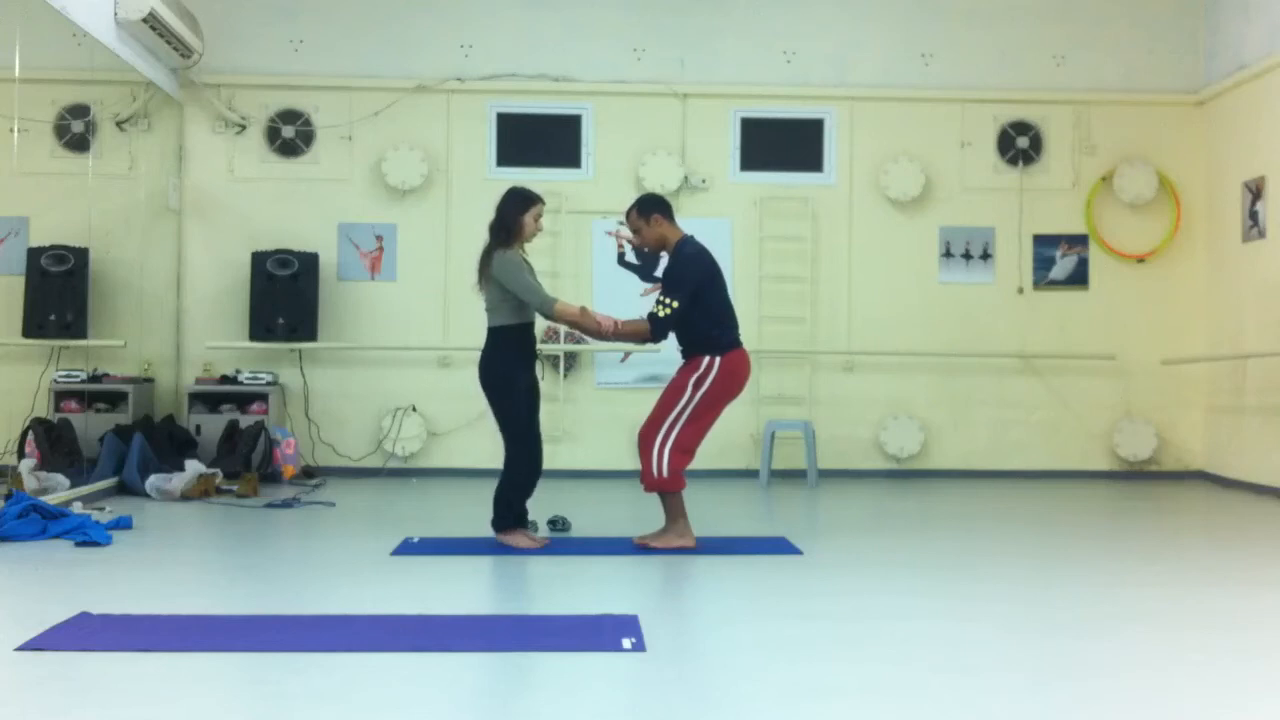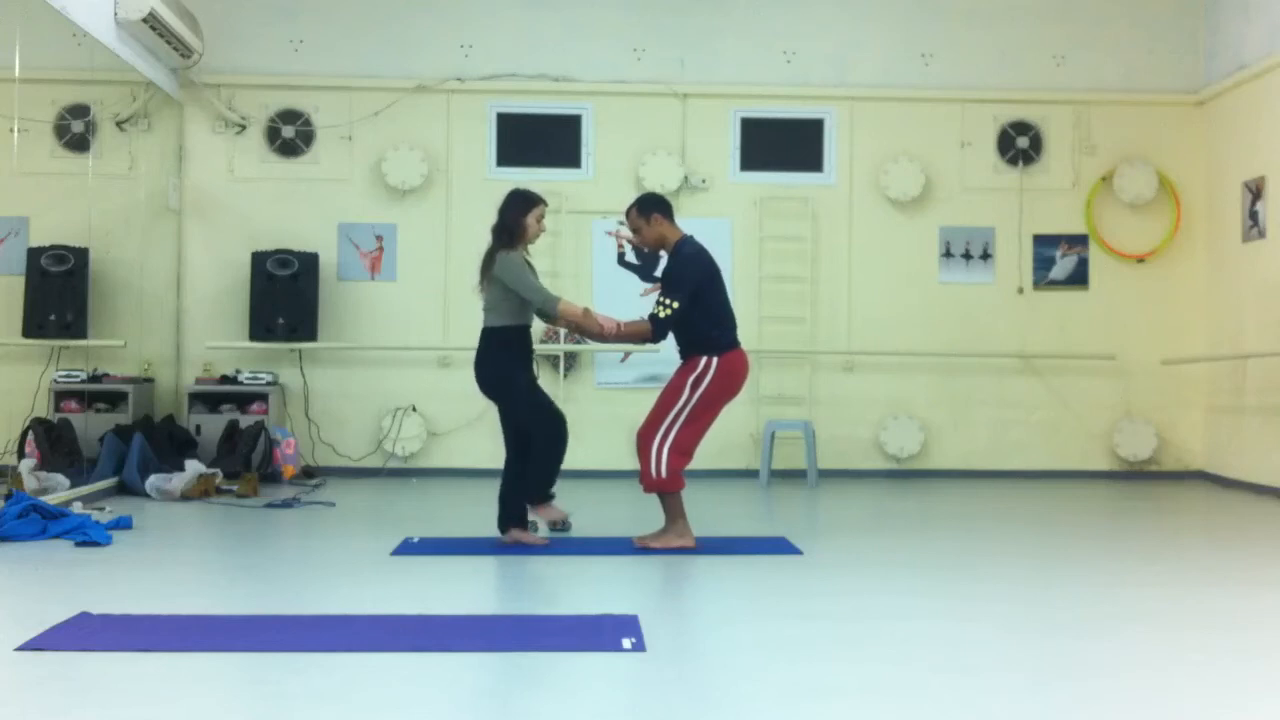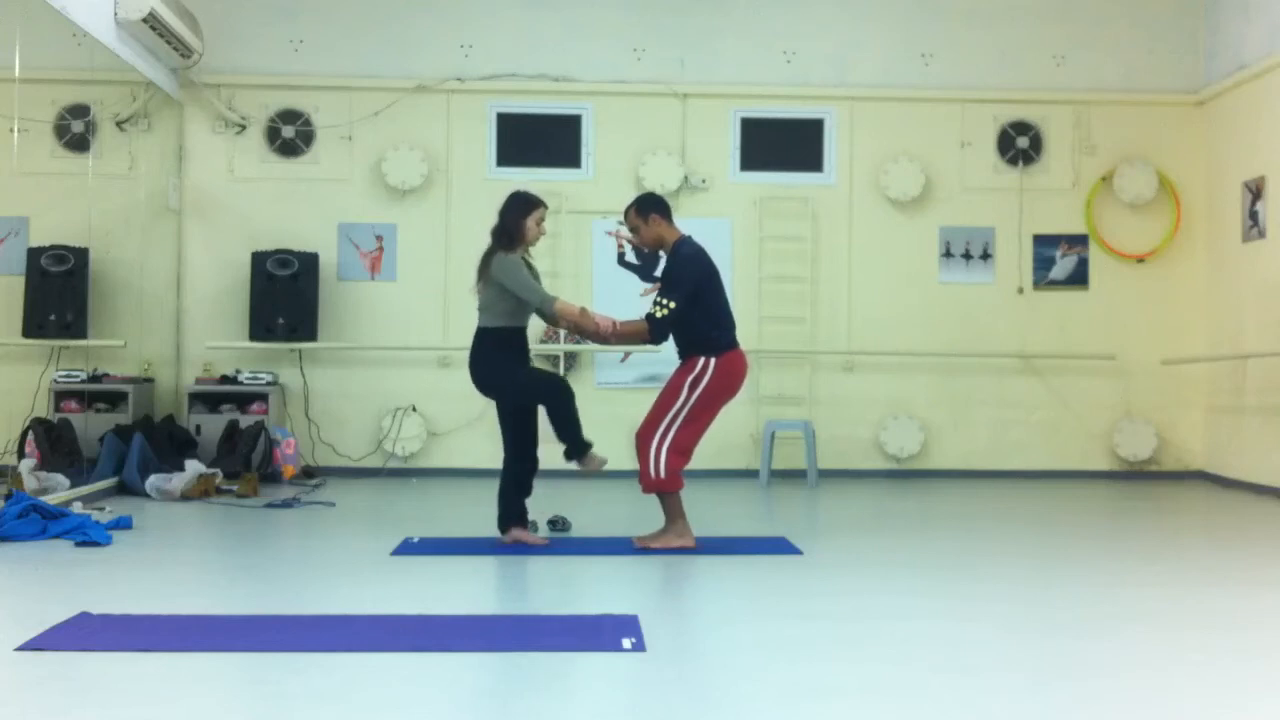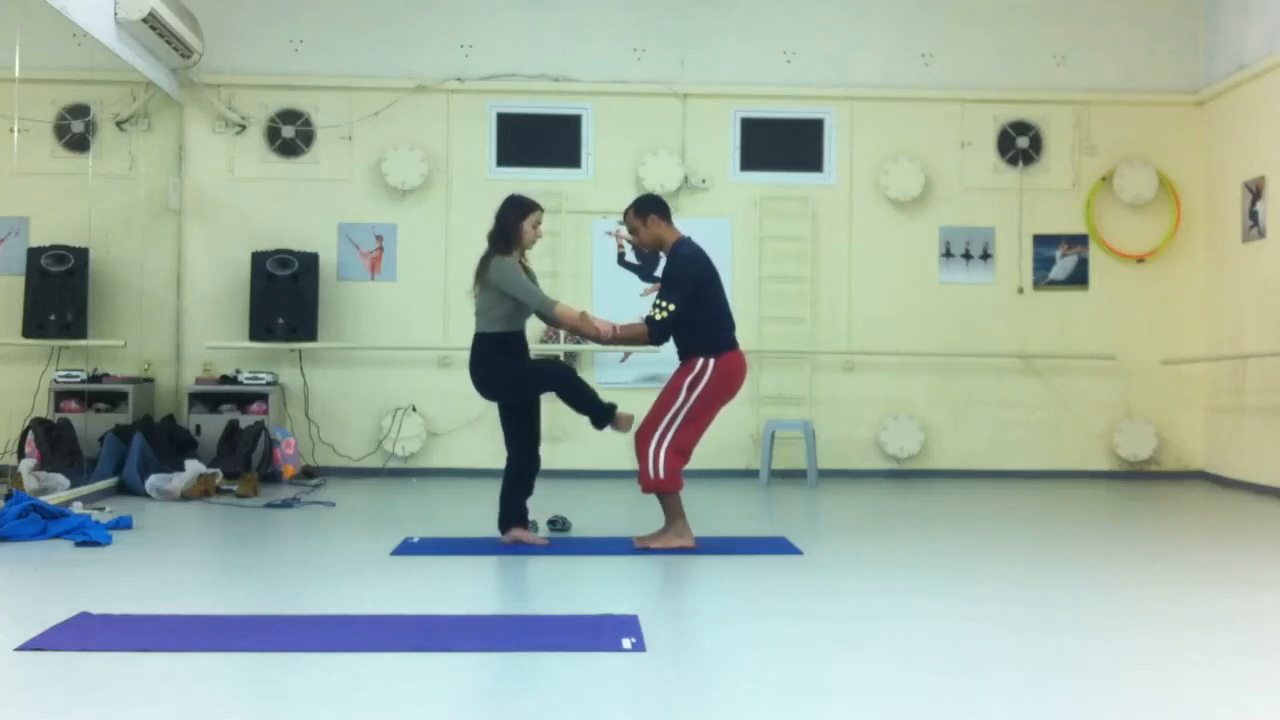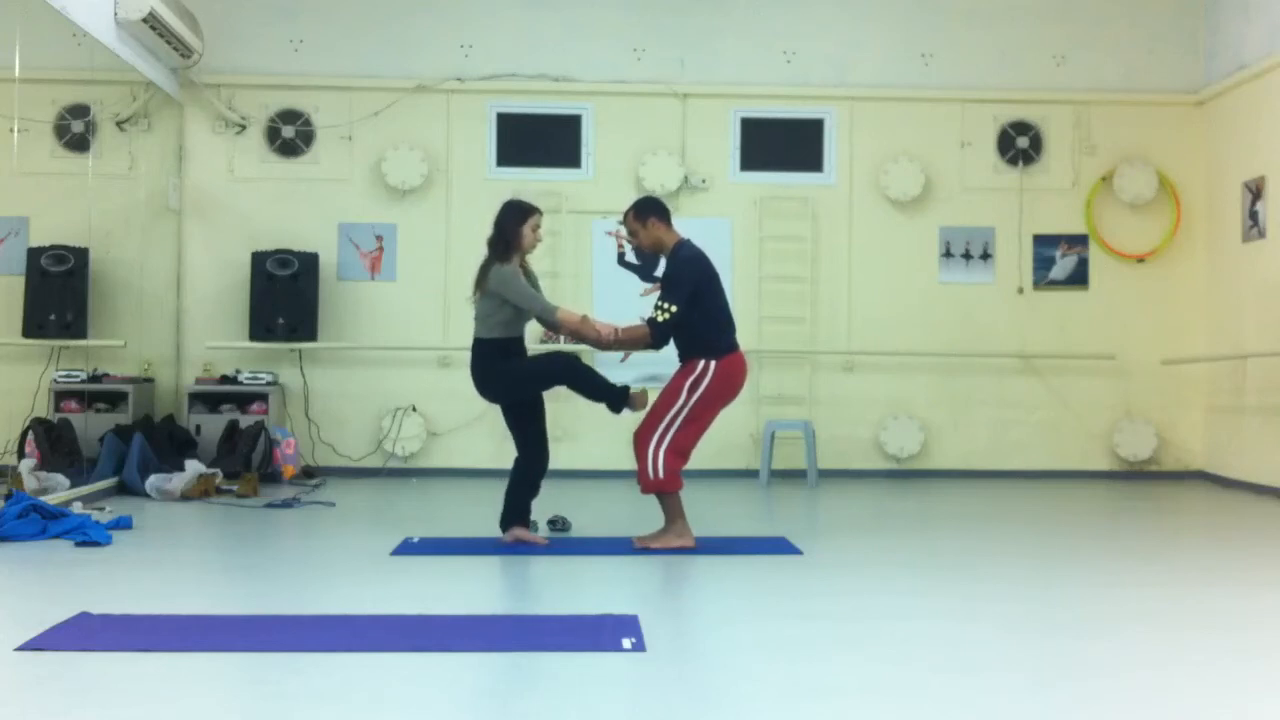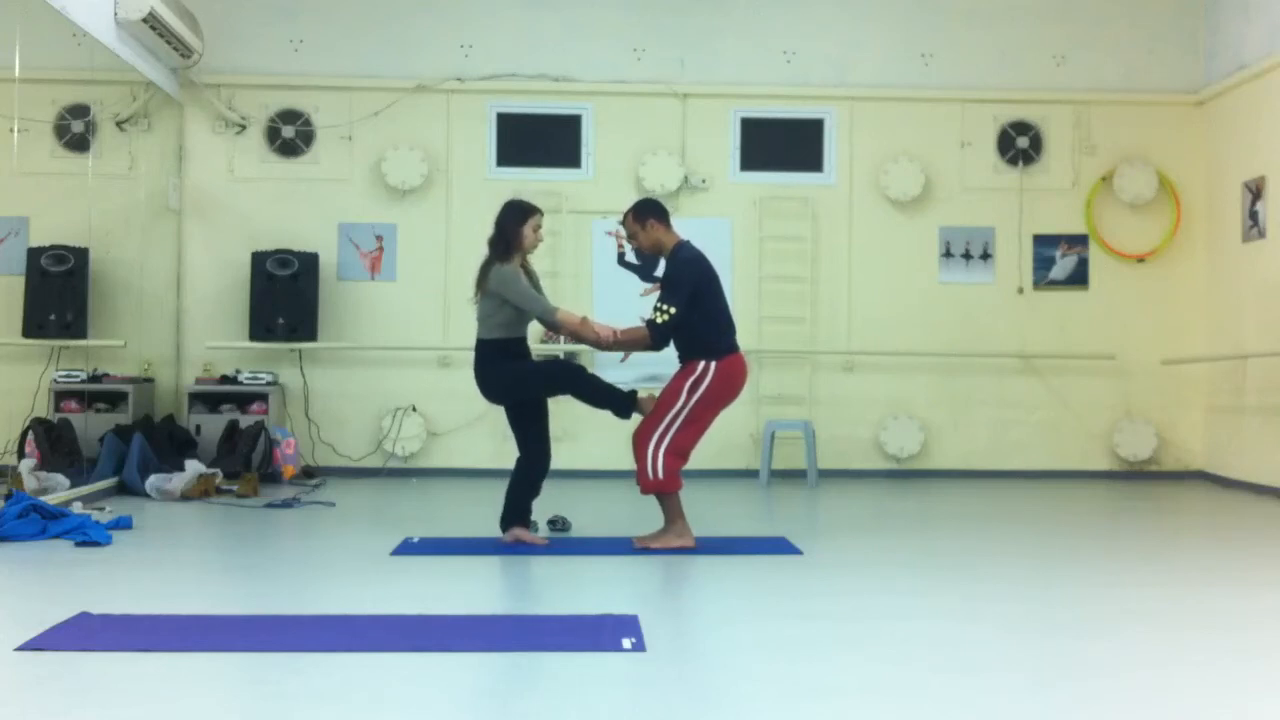
dt=0.3s
person 1, frame 1
left shoulder: (687, 259)
right shoulder: (685, 256)
left elbow: (658, 325)
right elbow: (662, 326)
left wrist: (608, 329)
right wrist: (613, 330)
left hip: (717, 365)
right hip: (711, 362)
left knee: (660, 441)
right knee: (657, 440)
left ankle: (680, 530)
right ankle: (675, 527)
person 1, frame 2
left shoulder: (687, 259)
right shoulder: (684, 256)
left elbow: (658, 326)
right elbow: (661, 326)
left wrist: (609, 330)
right wrist: (611, 331)
left hip: (714, 365)
right hip: (708, 364)
left knee: (658, 442)
right knee: (657, 441)
left ankle: (679, 531)
right ankle: (675, 527)
person 1, frame 3
left shoulder: (685, 259)
right shoulder: (684, 256)
left elbow: (657, 326)
right elbow: (660, 329)
left wrist: (608, 329)
right wrist: (611, 335)
left hip: (713, 365)
right hip: (710, 363)
left knee: (657, 442)
right knee: (656, 440)
left ankle: (679, 531)
right ankle: (674, 528)
person 1, frame 4
left shoulder: (684, 260)
right shoulder: (684, 257)
left elbow: (657, 329)
right elbow: (661, 329)
left wrist: (610, 333)
right wrist: (614, 335)
left hip: (712, 366)
right hip: (709, 364)
left knee: (656, 442)
right knee: (655, 441)
left ankle: (679, 530)
right ankle: (674, 527)
person 1, frame 5
left shoulder: (684, 262)
right shoulder: (684, 259)
left elbow: (659, 330)
right elbow: (662, 332)
left wrist: (610, 336)
right wrist: (614, 339)
left hip: (713, 368)
right hip: (711, 365)
left knee: (655, 442)
right knee: (653, 440)
left ankle: (679, 530)
right ankle: (674, 527)
person 1, frame 6
left shoulder: (684, 263)
right shoulder: (683, 260)
left elbow: (658, 332)
right elbow: (661, 333)
left wrist: (609, 337)
right wrist: (613, 340)
left hip: (713, 369)
right hip: (709, 367)
left knee: (653, 443)
right knee: (654, 442)
left ankle: (678, 530)
right ankle: (675, 528)
person 2, frame 1
left shoulder: (516, 259)
right shoulder: (502, 258)
left elbow: (540, 306)
right elbow: (541, 301)
left wrist: (584, 322)
right wrist: (589, 316)
left hip: (518, 360)
right hip: (503, 361)
left knee: (524, 446)
right knee: (524, 445)
left ankle: (514, 524)
right ankle: (507, 525)
person 2, frame 2
left shoulder: (519, 261)
right shoulder: (505, 260)
left elbow: (543, 311)
right elbow: (545, 300)
left wrist: (585, 325)
right wrist: (591, 317)
left hip: (515, 359)
right hip: (498, 360)
left knee: (522, 444)
right knee: (551, 425)
left ankle: (513, 524)
right ankle: (539, 499)
person 2, frame 3
left shoulder: (522, 263)
right shoulder: (502, 261)
left elbow: (545, 311)
right elbow: (543, 301)
left wrist: (586, 325)
right wrist: (588, 316)
left hip: (513, 356)
right hip: (491, 359)
left knee: (522, 447)
right knee: (555, 388)
left ankle: (512, 524)
right ankle: (579, 452)
person 2, frame 4
left shoulder: (520, 266)
right shoulder: (499, 265)
left elbow: (546, 313)
right elbow: (542, 303)
left wrist: (586, 327)
right wrist: (588, 320)
left hip: (513, 360)
right hip: (491, 363)
left knee: (525, 450)
right knee: (558, 373)
left ankle: (513, 524)
right ankle: (607, 417)
person 2, frame 5
left shoulder: (523, 272)
right shoulder: (499, 272)
left elbow: (547, 319)
right elbow: (544, 309)
left wrist: (586, 332)
right wrist: (589, 324)
left hip: (513, 365)
right hip: (492, 367)
left knee: (535, 451)
right knee: (564, 365)
left ankle: (514, 524)
right ankle: (624, 399)
person 2, frame 6
left shoulder: (525, 272)
right shoulder: (500, 272)
left elbow: (548, 319)
right elbow: (544, 310)
left wrist: (586, 332)
right wrist: (589, 325)
left hip: (517, 364)
right hip: (495, 368)
left knee: (537, 452)
right knee: (567, 375)
left ankle: (514, 524)
right ankle: (633, 404)
